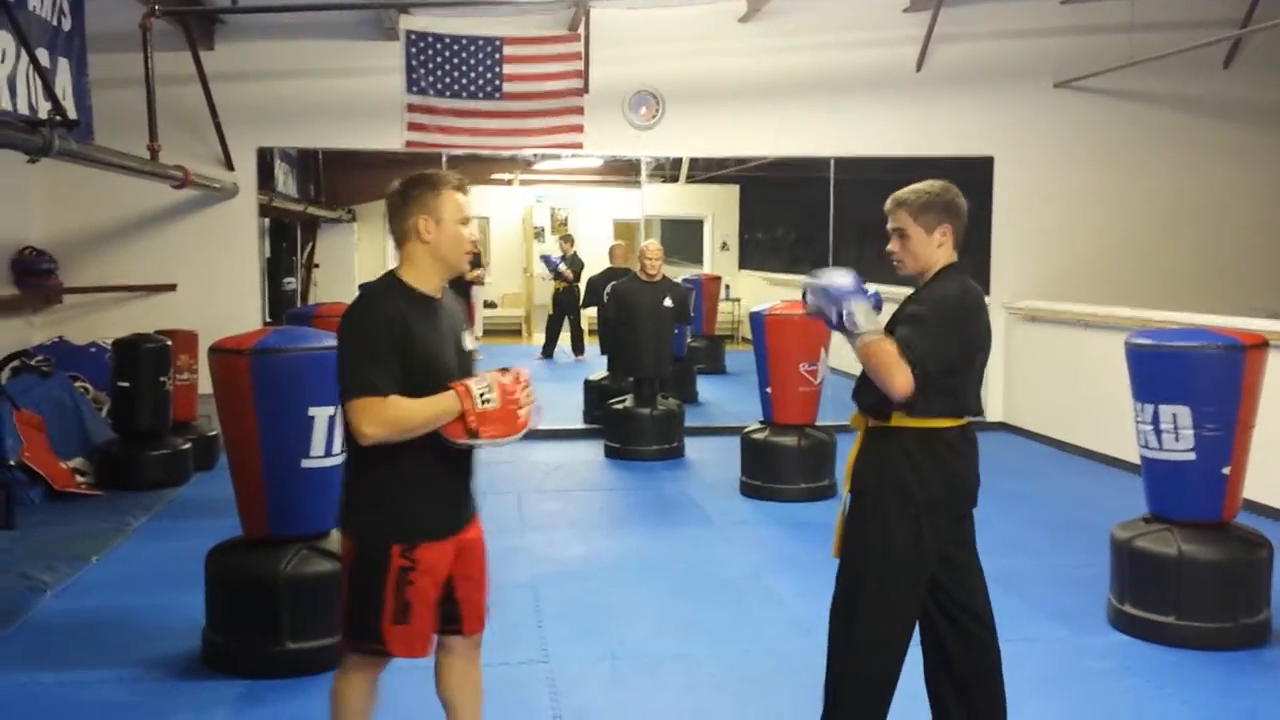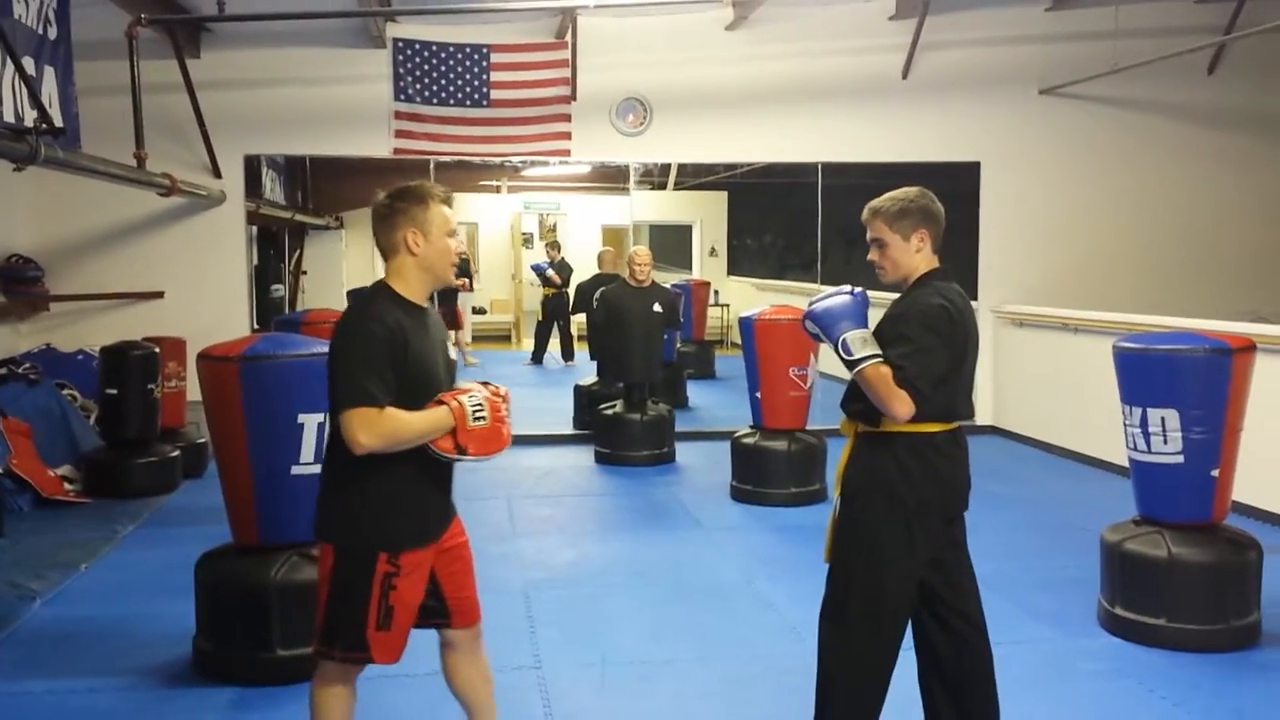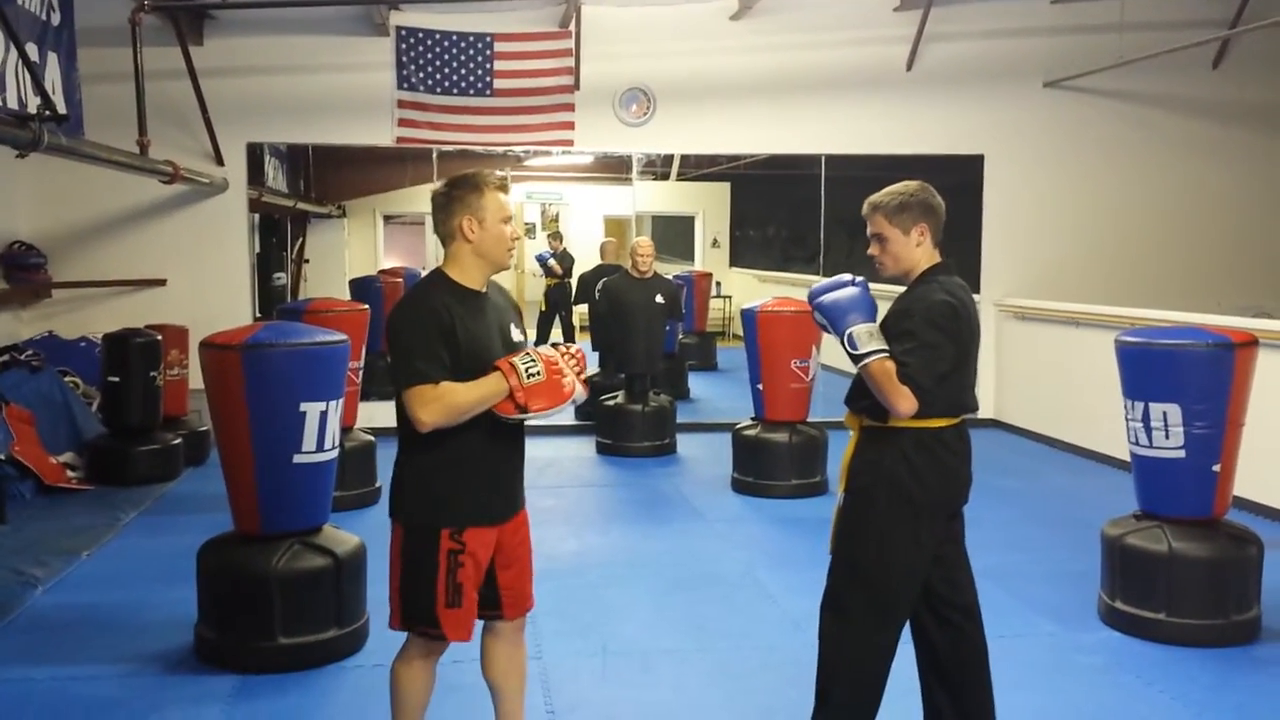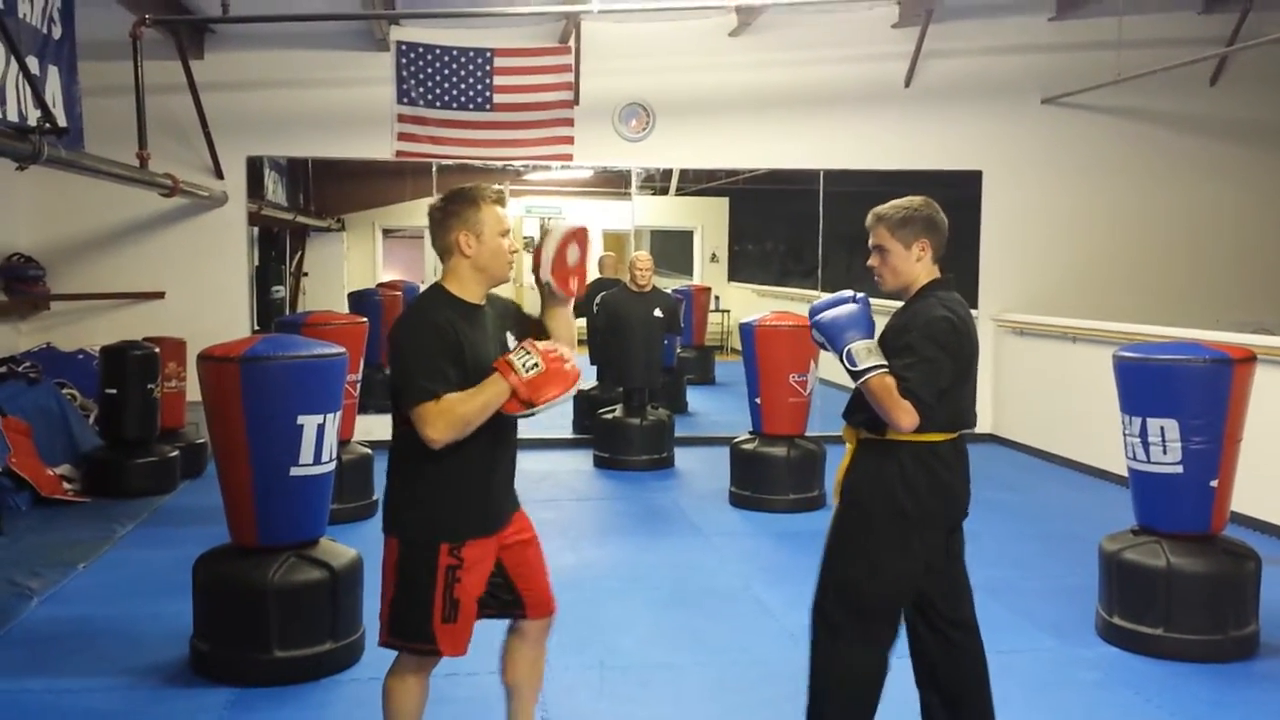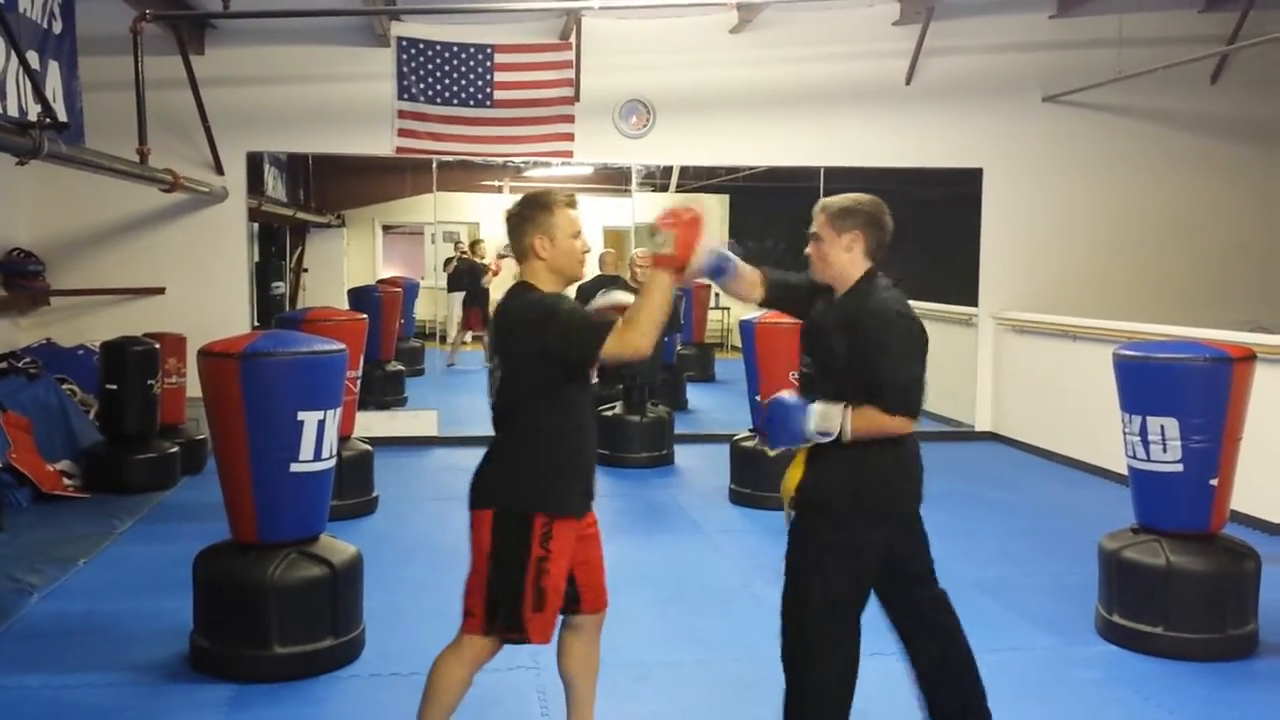
dt=0.5s
person 1, frame 1
left shoulder: (450, 306)
right shoulder: (376, 313)
right elbow: (371, 422)
left wrist: (506, 394)
right wrist: (464, 401)
left hip: (454, 511)
right hip: (394, 522)
left knee: (463, 636)
right knee: (369, 651)
person 1, frame 2
left shoulder: (426, 314)
right shoulder: (369, 323)
right elbow: (365, 431)
left wrist: (477, 405)
right wrist: (457, 414)
left hip: (434, 516)
right hip: (372, 528)
left knee: (463, 631)
right knee: (345, 659)
person 1, frame 3
left shoulder: (500, 300)
right shoulder: (423, 308)
right elbow: (428, 410)
left wrist: (556, 375)
right wrist: (511, 378)
left hip: (503, 501)
right hip: (441, 511)
left knee: (508, 621)
right knee: (428, 637)
person 1, frame 4
left shoulder: (499, 311)
right shoulder: (424, 324)
left elbow: (560, 348)
right elbow: (438, 427)
left wrist: (560, 291)
right wrist: (512, 374)
left hip: (498, 508)
right hip: (437, 523)
left knee: (534, 618)
right knee: (420, 653)
person 1, frame 5
left shoulder: (552, 308)
right shoulder: (530, 312)
right elbow: (634, 342)
left wrist: (611, 315)
right wrist: (669, 265)
left hip: (564, 496)
right hip: (524, 501)
left knee: (587, 615)
right knee: (483, 634)
person 2, frame 1
left shoulder: (946, 302)
right shoulder: (955, 296)
left elbow: (898, 381)
right elbow: (908, 365)
left wrist: (854, 316)
right wrist: (856, 316)
left hip: (911, 466)
right hip: (938, 462)
left knee: (869, 609)
right knee: (954, 601)
person 2, frame 2
left shoulder: (925, 310)
right shoulder: (946, 300)
left elbow: (898, 402)
left wrist: (851, 336)
right wrist: (848, 329)
left hip: (899, 474)
right hip: (932, 469)
left knee: (858, 617)
right knee: (948, 610)
person 2, frame 3
left shoulder: (933, 304)
right shoulder: (946, 293)
left elbow: (902, 398)
left wrist: (857, 330)
right wrist: (856, 319)
left hip: (903, 469)
right hip: (931, 465)
left knee: (859, 608)
right knee: (944, 602)
person 2, frame 4
left shoulder: (928, 319)
right shoulder: (947, 309)
left elbow: (899, 411)
left wrist: (854, 346)
right wrist: (858, 330)
left hip: (897, 481)
right hip: (939, 478)
left knee: (848, 618)
right knee: (944, 614)
person 2, frame 5
left shoulder: (884, 316)
right shoulder: (836, 299)
left elbow: (899, 417)
right elbow: (760, 286)
left wrist: (819, 420)
right wrist: (719, 263)
left hip: (852, 480)
right hip: (877, 474)
left knee: (816, 616)
right knee: (915, 596)
